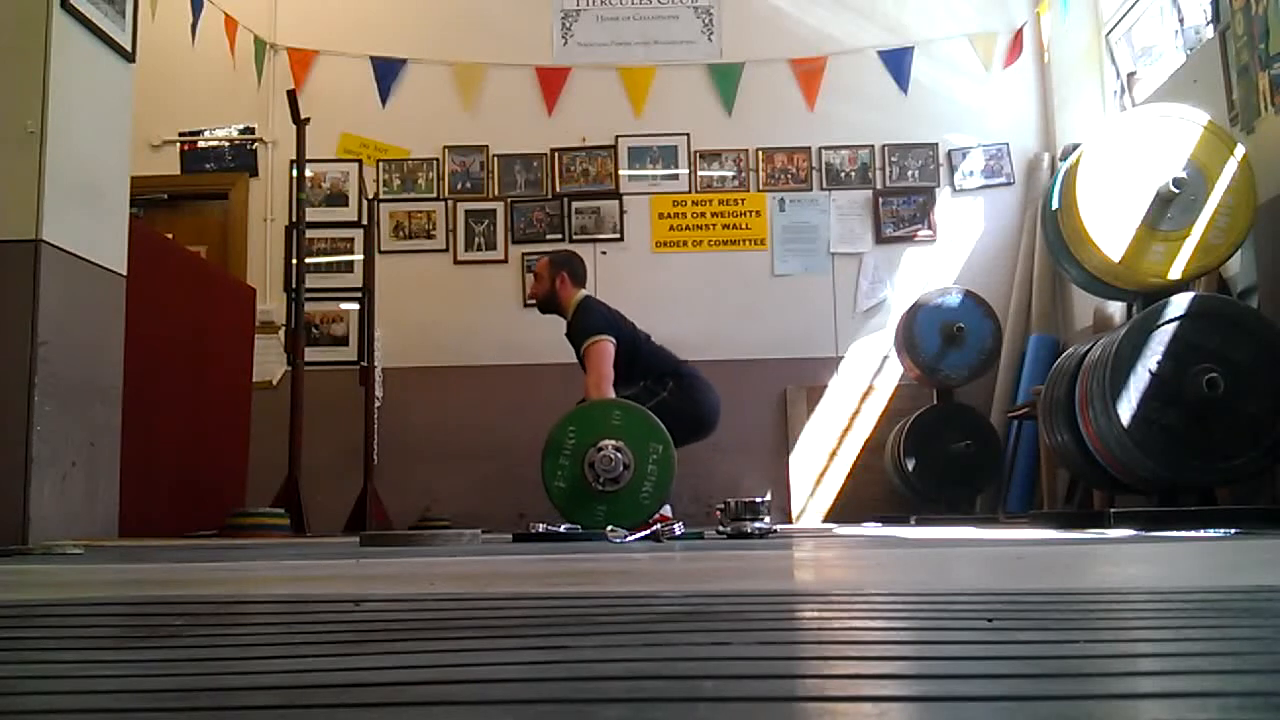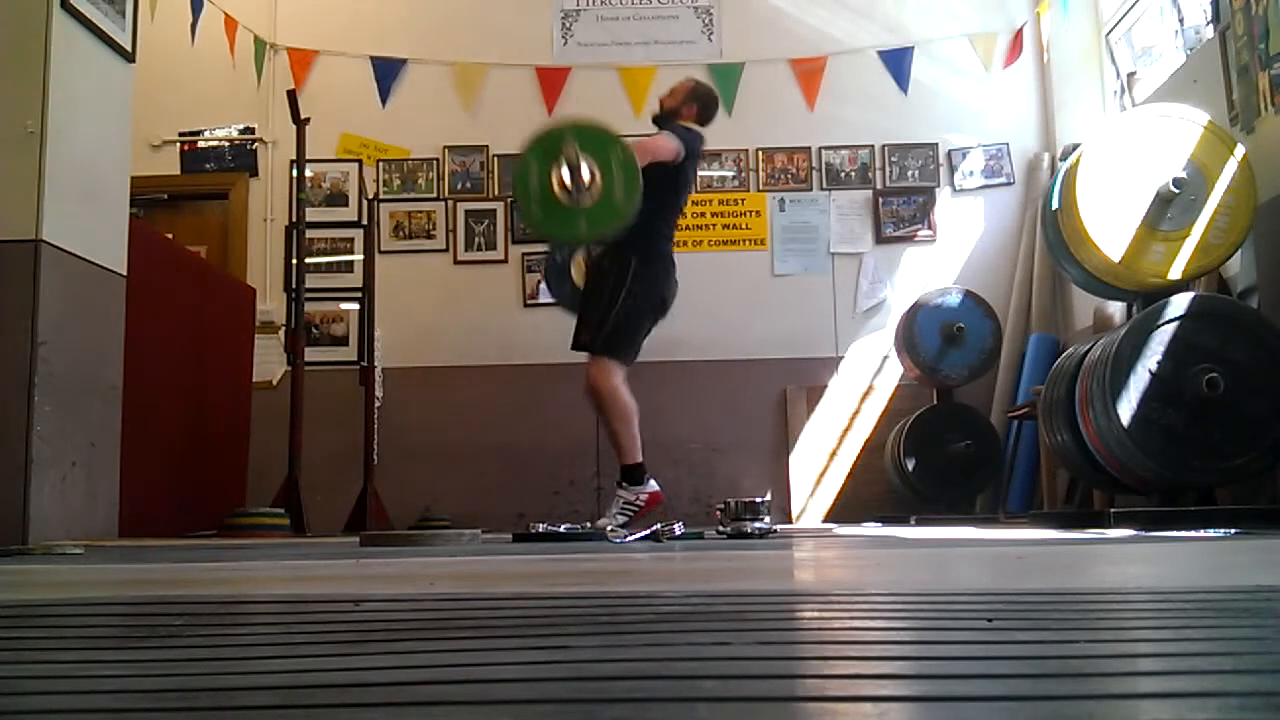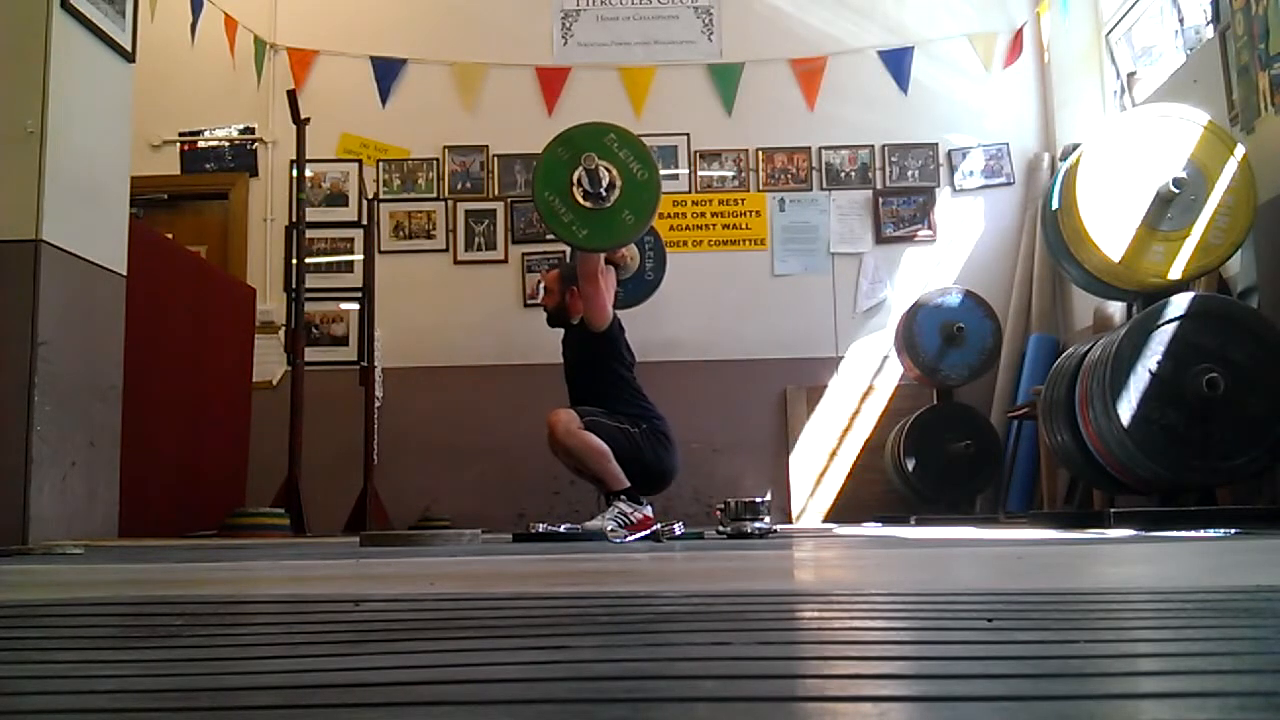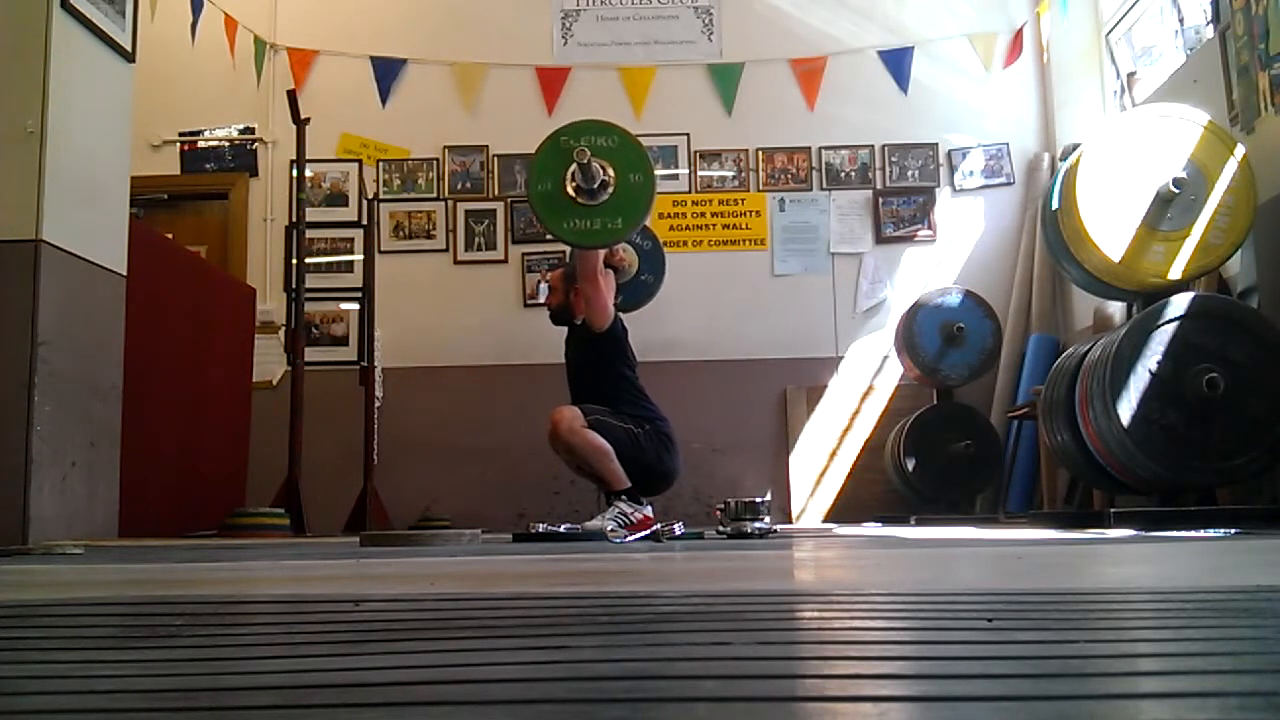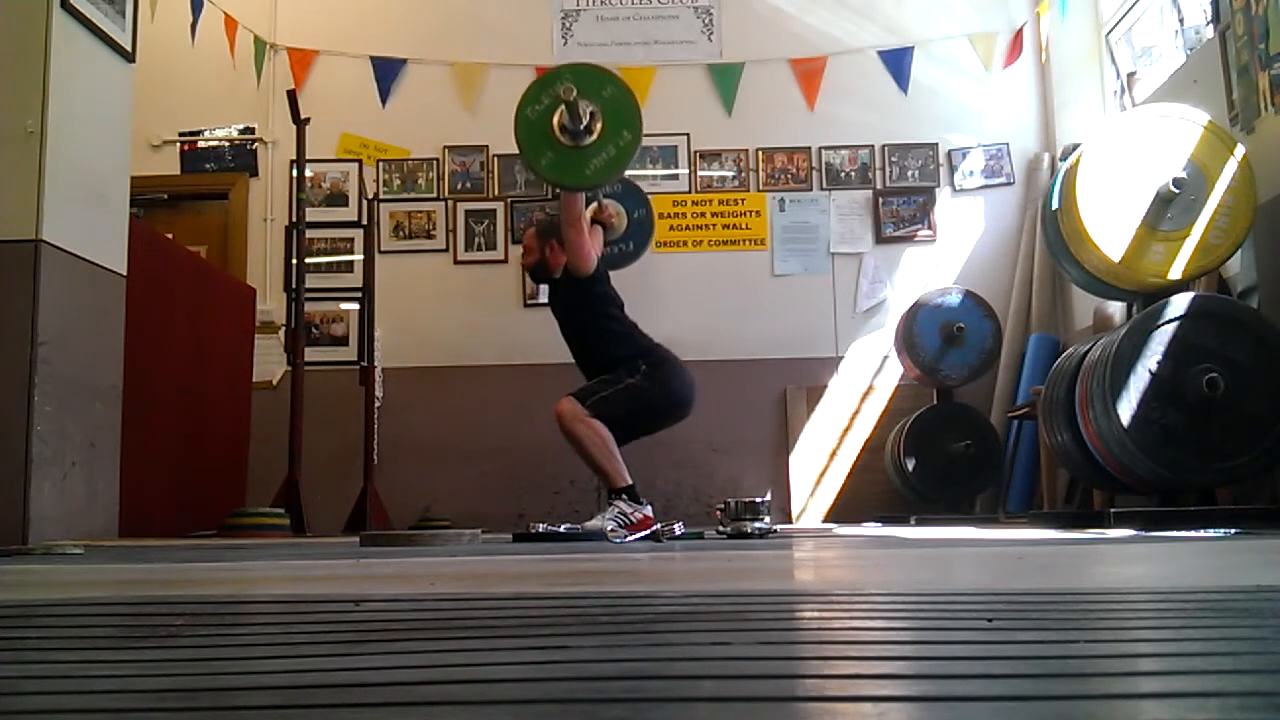
dt=1s
person 1, frame 1
left shoulder: (589, 318)
right shoulder: (590, 315)
left elbow: (600, 382)
right elbow: (602, 382)
left hip: (685, 396)
right hip: (693, 401)
person 1, frame 2
left shoulder: (678, 138)
right shoulder: (677, 148)
left elbow: (645, 149)
left hip: (639, 267)
right hip: (634, 269)
left knee: (602, 374)
right knee: (605, 379)
left ankle: (637, 484)
right ankle: (635, 484)
person 1, frame 3
left shoulder: (596, 328)
right shoulder: (580, 330)
left elbow: (591, 276)
right elbow: (601, 279)
left hip: (650, 449)
right hip: (639, 448)
left knee: (562, 422)
right knee: (561, 438)
left ankle: (632, 506)
right ankle: (626, 502)
person 1, frame 4
left shoulder: (599, 328)
right shoulder: (583, 330)
left elbow: (590, 277)
right elbow: (601, 281)
right wrist: (609, 263)
left hip: (653, 450)
right hip: (643, 452)
left knee: (565, 421)
right knee: (563, 436)
left ankle: (631, 505)
right ankle: (626, 502)
person 1, frame 5
left shoulder: (579, 276)
right shoulder: (566, 285)
left elbow: (573, 222)
right elbow: (591, 241)
right wrist: (598, 220)
left hip: (660, 380)
right hip: (658, 384)
left knee: (571, 411)
right knee: (585, 425)
left ankle: (631, 505)
right ankle: (627, 503)
